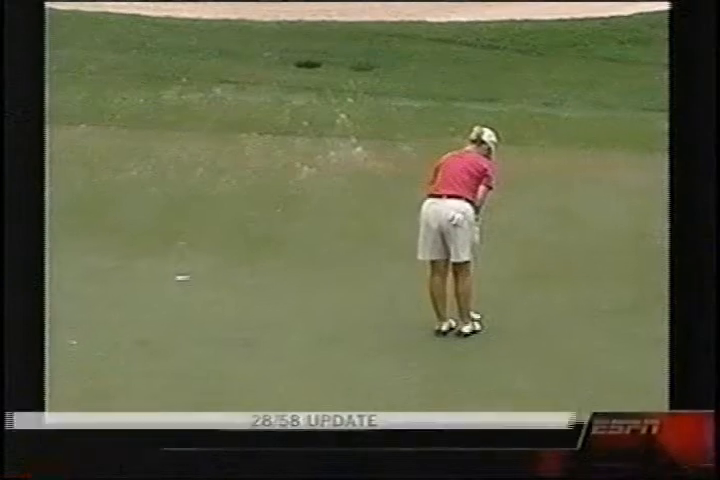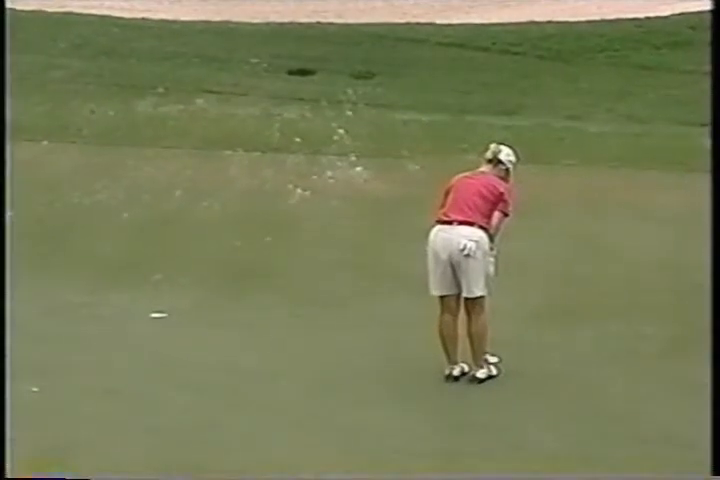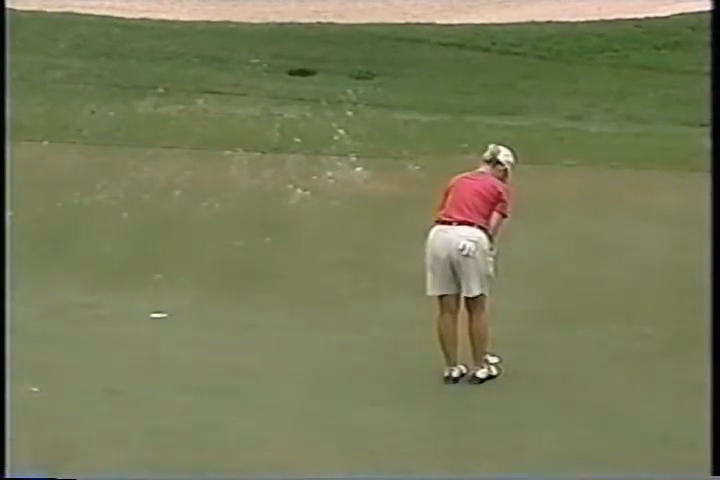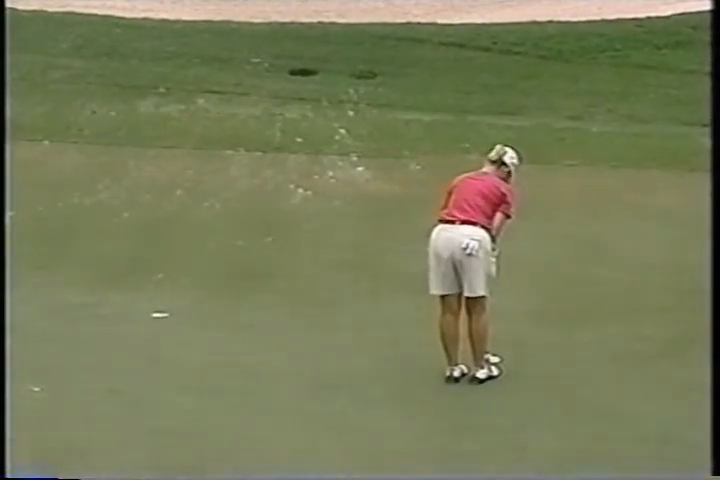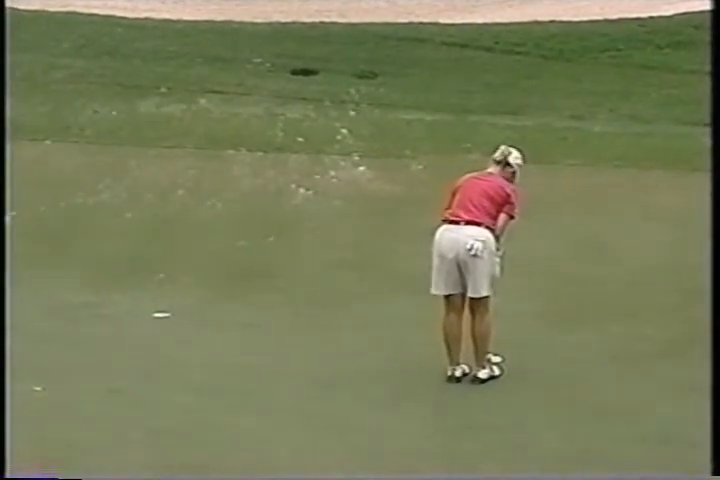
dt=1s
person 1, frame 1
left shoulder: (446, 158)
right shoulder: (486, 165)
right elbow: (479, 199)
right wrist: (474, 218)
left hip: (431, 208)
right hip: (458, 211)
left knee: (437, 271)
right knee: (462, 272)
left ankle: (442, 322)
right ankle: (465, 323)
person 1, frame 2
left shoulder: (457, 180)
right shoulder: (501, 188)
right elbow: (494, 227)
right wrist: (488, 249)
left hip: (439, 236)
right hip: (470, 239)
left knee: (448, 308)
right knee: (476, 309)
left ankle: (453, 366)
right ankle: (480, 367)
person 1, frame 3
left shoulder: (456, 180)
right shoulder: (500, 188)
right elbow: (492, 228)
right wrist: (487, 250)
left hip: (439, 236)
right hip: (470, 239)
left knee: (447, 309)
right knee: (477, 309)
left ankle: (452, 368)
right ankle: (480, 367)
person 1, frame 4
left shoulder: (459, 180)
right shoulder: (504, 189)
right elbow: (495, 228)
right wrist: (490, 250)
left hip: (442, 235)
right hip: (472, 238)
left knee: (449, 309)
right knee: (477, 310)
left ankle: (453, 368)
right ankle: (481, 367)
person 1, frame 5
left shoulder: (464, 180)
right shoulder: (508, 190)
right elbow: (499, 228)
right wrist: (495, 249)
left hip: (446, 236)
right hip: (476, 239)
left knee: (452, 309)
right knee: (480, 309)
left ankle: (455, 367)
right ankle: (482, 368)
